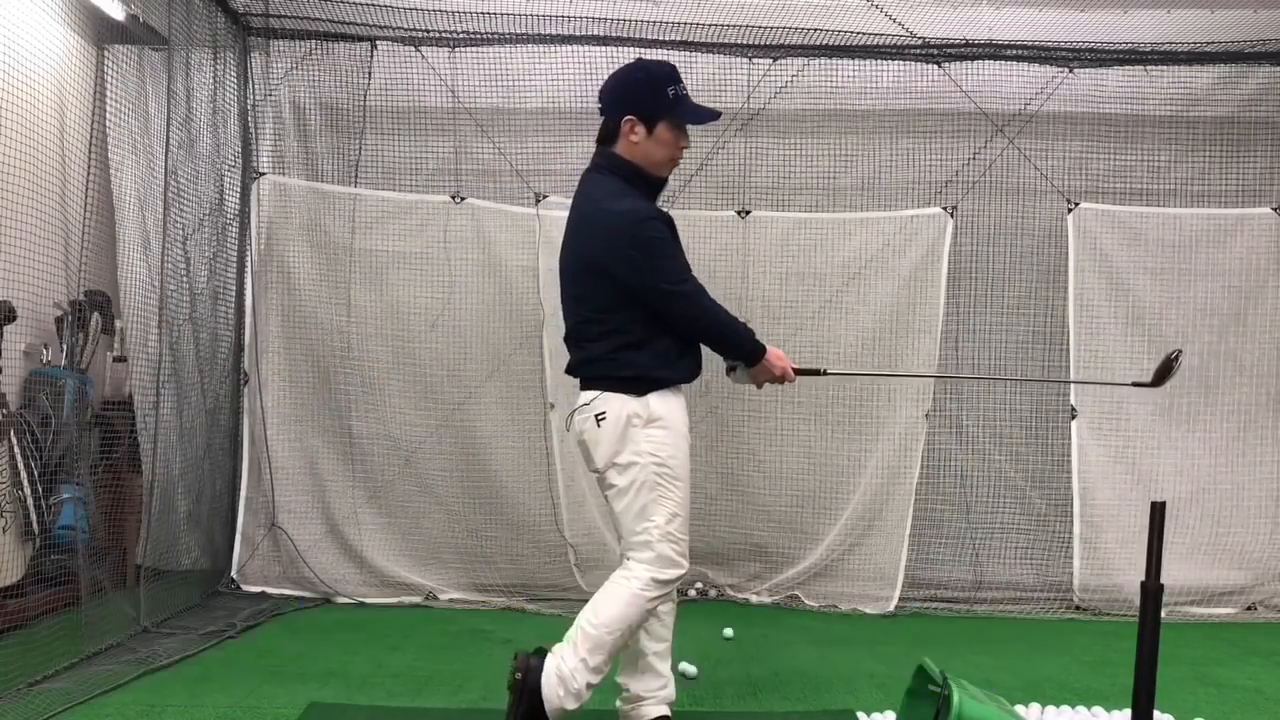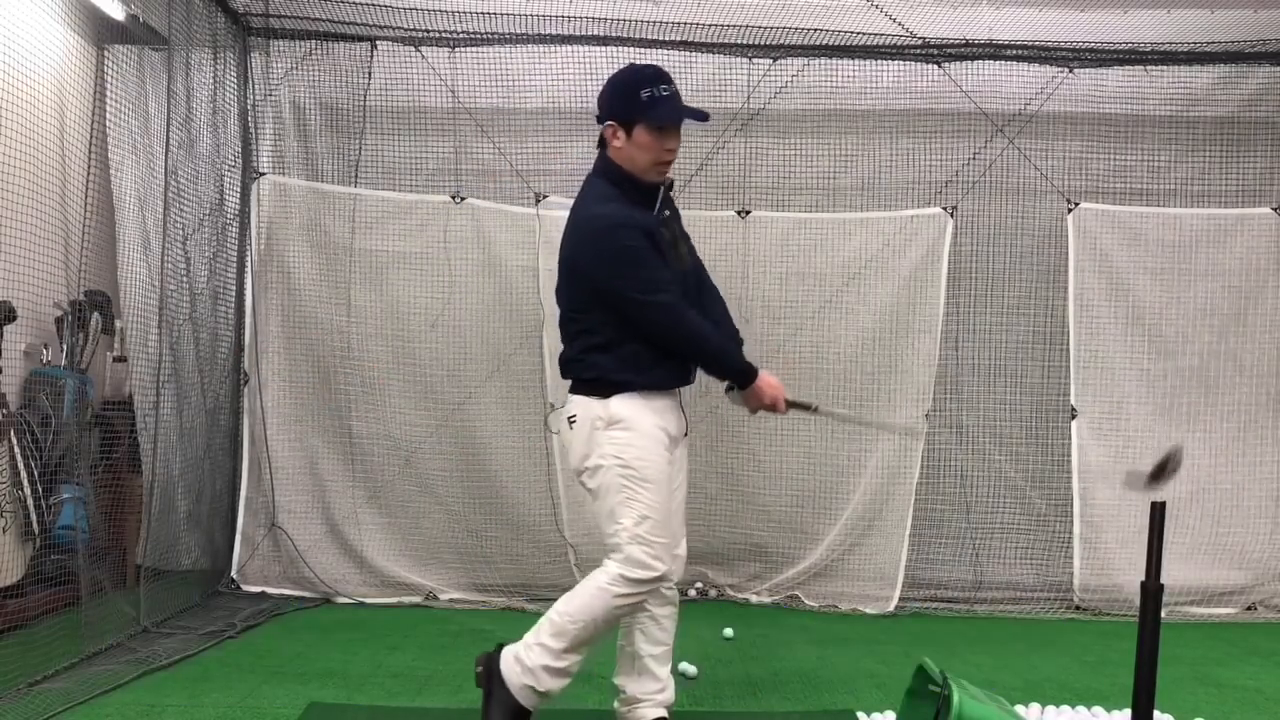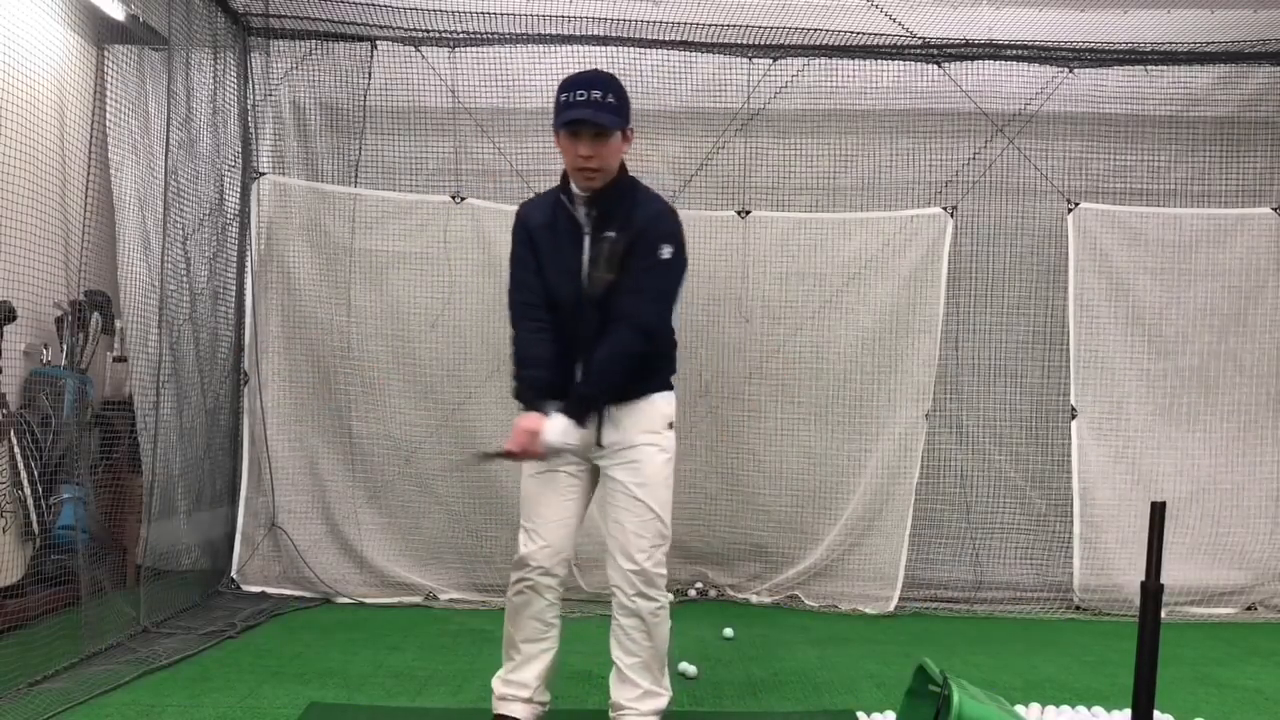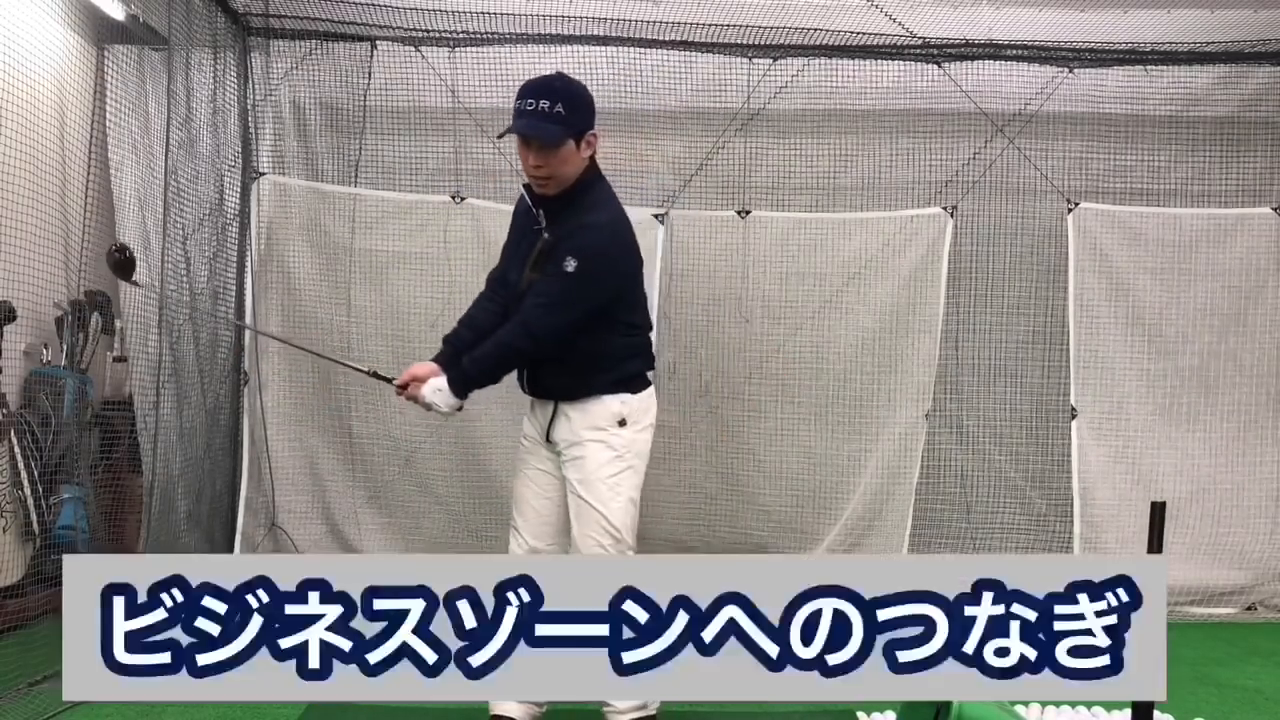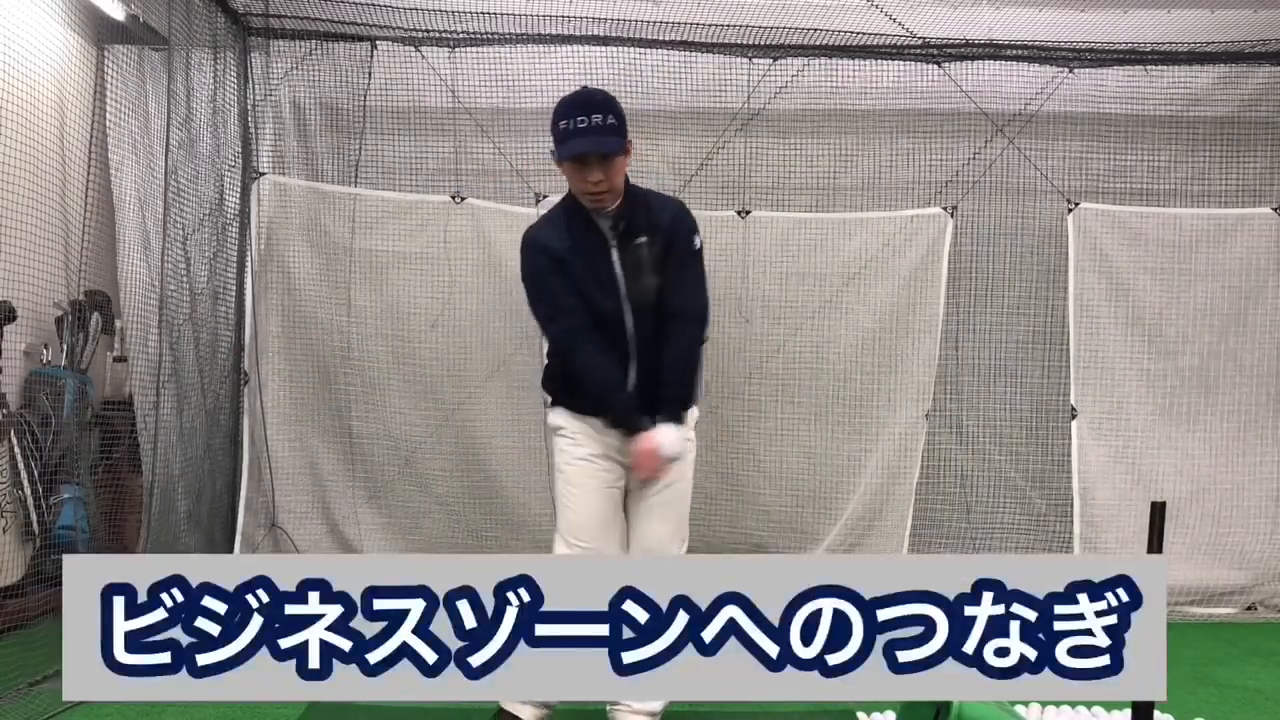
dt=0.4s
person 1, frame 1
left shoulder: (613, 196)
right shoulder: (625, 217)
left elbow: (681, 293)
right elbow: (684, 305)
left wrist: (744, 349)
right wrist: (754, 351)
left hip: (635, 402)
right hip: (637, 408)
left knee: (655, 559)
right knee: (657, 562)
person 1, frame 2
left shoulder: (647, 203)
right shoulder: (605, 222)
left elbow: (697, 290)
right elbow: (667, 317)
left wrist: (736, 363)
right wrist: (746, 375)
left hip: (656, 406)
right hip: (617, 411)
left knee: (663, 565)
right knee: (639, 564)
person 1, frame 3
left shoulder: (654, 221)
right shoulder: (535, 221)
left elbow: (636, 332)
right elbow: (531, 323)
left wrist: (569, 418)
right wrist: (534, 408)
left hip: (638, 414)
right hip: (556, 415)
left knee: (639, 573)
right knee: (538, 563)
person 1, frame 4
left shoulder: (600, 231)
right shoulder: (534, 207)
left elbow: (535, 327)
right elbow: (499, 297)
left wrist: (455, 384)
right wrist: (444, 360)
left hip: (606, 412)
right hip: (546, 408)
left knee: (603, 564)
right knee: (529, 559)
person 1, frame 5
left shoulder: (670, 222)
right shoulder: (545, 242)
left elbow: (687, 330)
right elbow: (578, 346)
left wrist: (668, 424)
right wrist: (632, 429)
left hip: (666, 422)
right hip: (584, 423)
